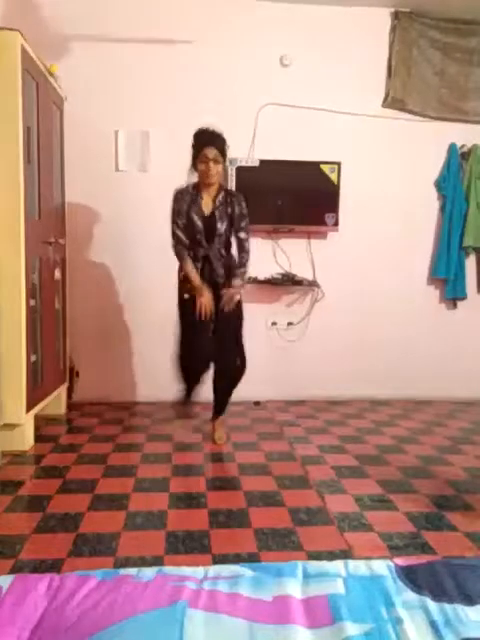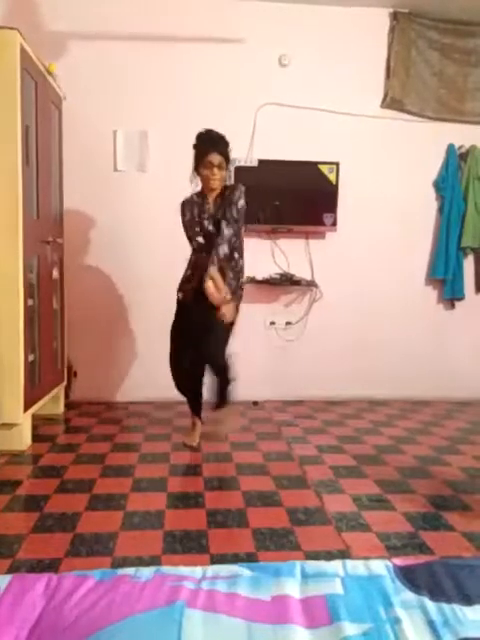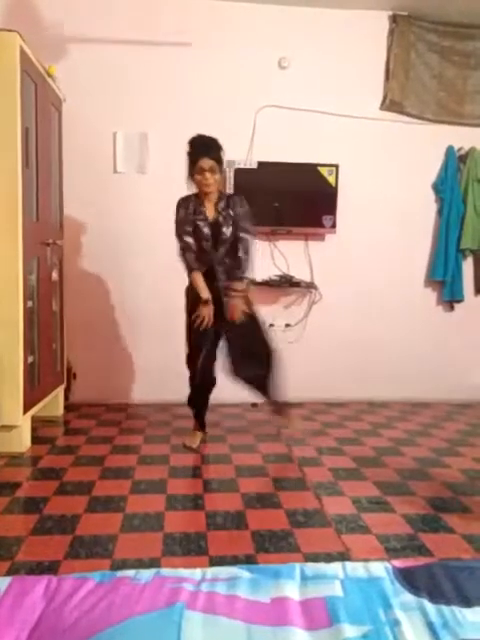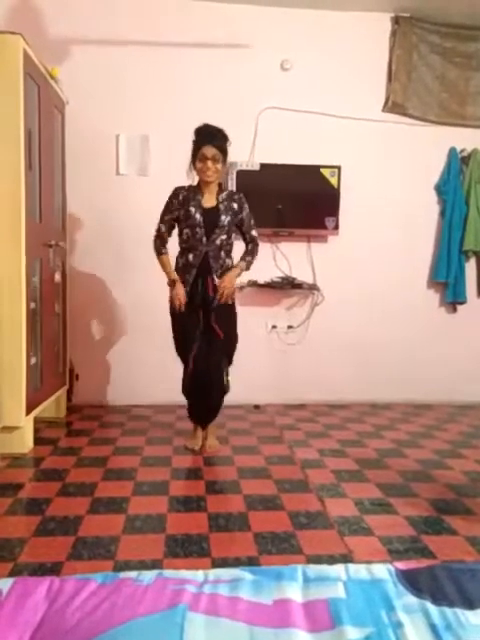
dt=0.5s
person 1, frame 1
left shoulder: (234, 201)
right shoulder: (184, 197)
left elbow: (242, 245)
right elbow: (180, 246)
left wrist: (236, 286)
right wrist: (199, 287)
left hip: (226, 284)
right hip: (194, 284)
left knee: (232, 358)
right knee: (197, 353)
left ankle: (218, 417)
right ankle: (186, 405)
person 1, frame 2
left shoulder: (236, 194)
right shoulder: (189, 205)
left elbow: (226, 234)
right elbow: (201, 250)
left wrist: (221, 283)
right wrist: (217, 291)
left hip: (227, 282)
right hip: (195, 286)
left knee: (212, 352)
right knee: (185, 355)
left ankle: (223, 404)
right ankle: (195, 418)
person 1, frame 3
left shoulder: (236, 204)
right shoulder: (186, 207)
left elbow: (243, 248)
right elbow: (189, 256)
left wrist: (237, 293)
right wrist: (204, 300)
left hip: (230, 292)
right hip: (200, 295)
left knee: (248, 361)
right knee: (200, 365)
right ankle: (198, 426)
person 1, frame 4
left shoulder: (236, 201)
right shoulder: (181, 197)
left elbow: (253, 244)
right elbow: (160, 240)
left wrist: (234, 273)
right wrist: (173, 280)
left hip: (219, 286)
right hip: (186, 287)
left knee: (216, 361)
right knee: (192, 361)
left ankle: (209, 426)
right ankle: (197, 425)
